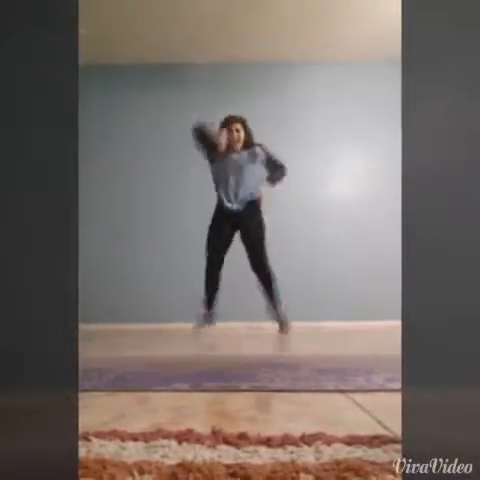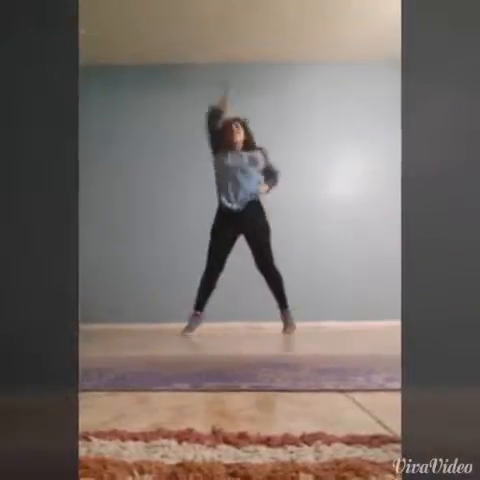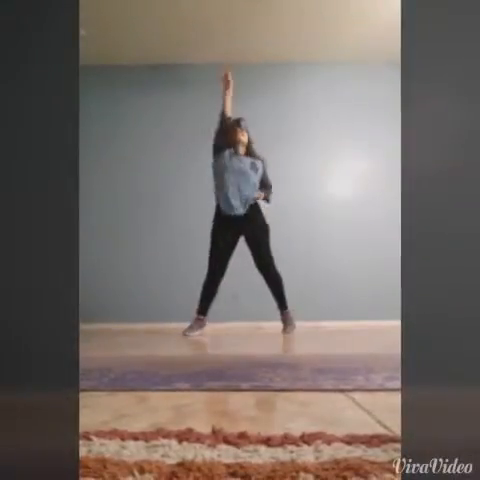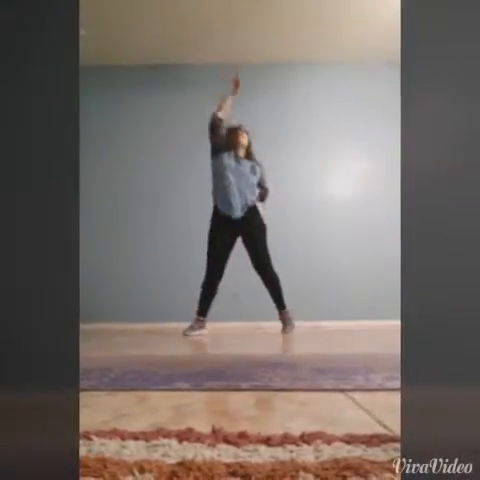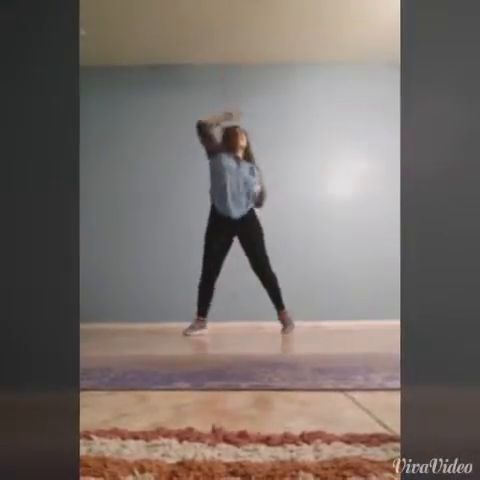
dt=0.1s
person 1, frame 1
left shoulder: (258, 152)
right shoulder: (217, 153)
left elbow: (280, 169)
right elbow: (198, 131)
left wrist: (266, 183)
right wrist: (216, 135)
left hip: (250, 213)
right hip: (224, 214)
left knee: (259, 262)
right knee: (214, 262)
left ankle: (277, 310)
right ankle: (208, 311)
person 1, frame 2
left shoulder: (258, 154)
right shoulder: (220, 151)
left elbow: (273, 174)
right elbow: (212, 121)
left wrist: (267, 185)
right wrist: (219, 107)
left hip: (253, 215)
right hip: (226, 216)
left knee: (266, 265)
right knee: (213, 266)
left ankle: (286, 313)
right ankle: (197, 314)
person 1, frame 3
left shoulder: (256, 163)
right shoulder: (221, 153)
left elbow: (266, 187)
right elbow: (225, 121)
left wrist: (263, 194)
right wrist: (228, 90)
left hip: (252, 217)
right hip: (225, 218)
left knee: (266, 266)
right knee: (215, 270)
left ankle: (285, 312)
right ankle: (201, 318)
person 1, frame 4
left shoulder: (254, 164)
right shoulder: (220, 154)
left elbow: (263, 190)
right elbow: (216, 122)
left wrist: (260, 194)
right wrist: (230, 96)
left hip: (250, 218)
right hip: (223, 219)
left knee: (264, 266)
right knee: (213, 270)
left ankle: (284, 313)
right ankle: (201, 319)
person 1, frame 5
left shoulder: (253, 168)
right shoulder: (218, 155)
left elbow: (259, 199)
right elbow: (202, 127)
left wrist: (259, 195)
right wrist: (224, 118)
left hip: (246, 220)
right hip: (220, 219)
left knee: (263, 267)
right knee: (209, 271)
left ankle: (282, 313)
right ankle: (201, 319)
